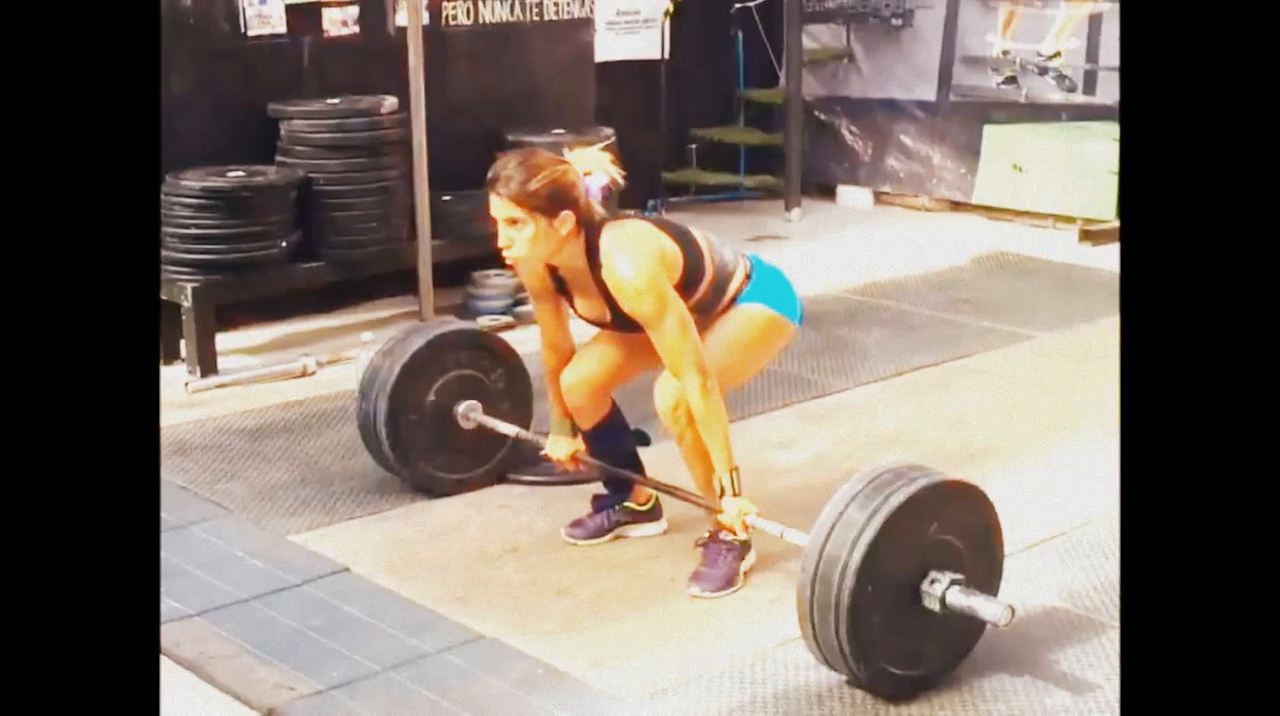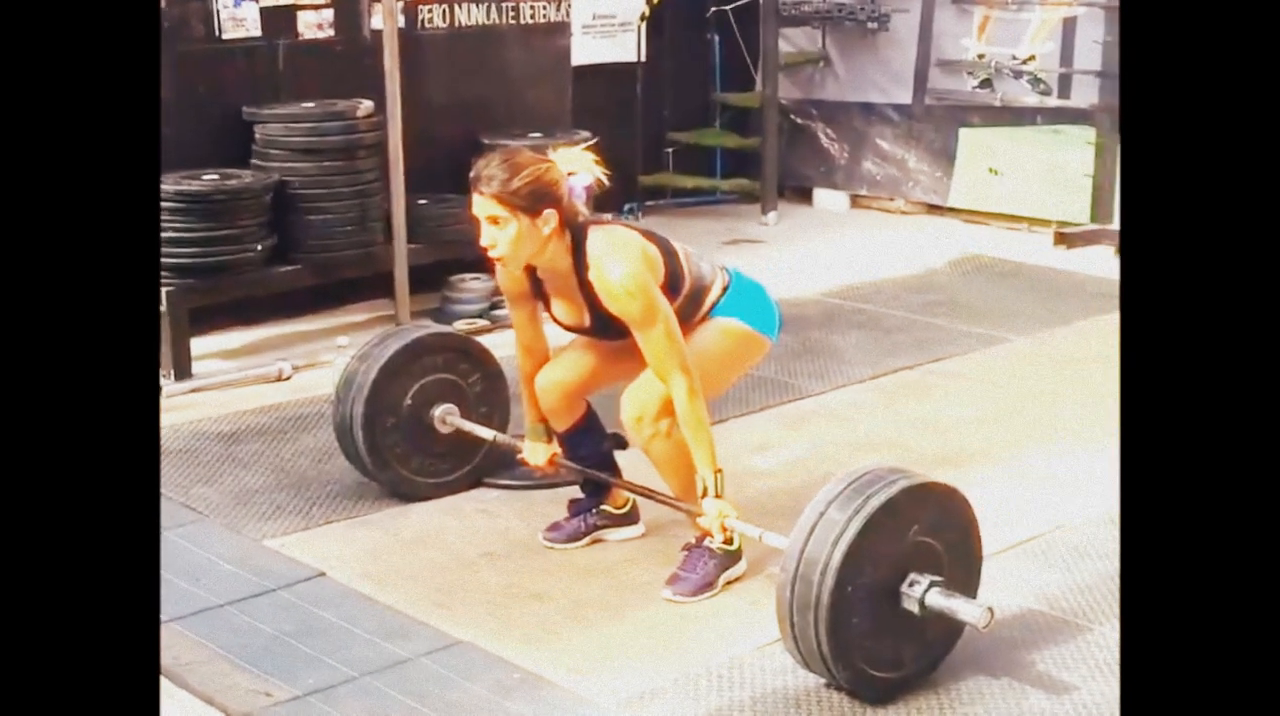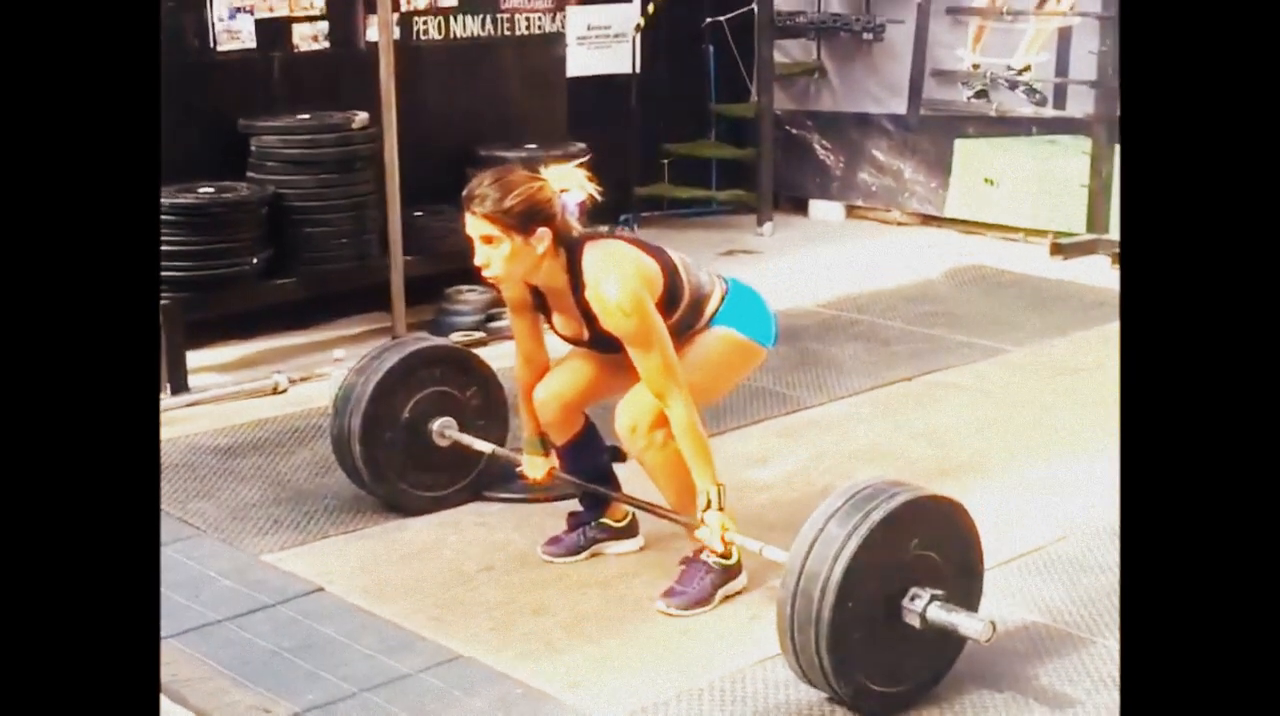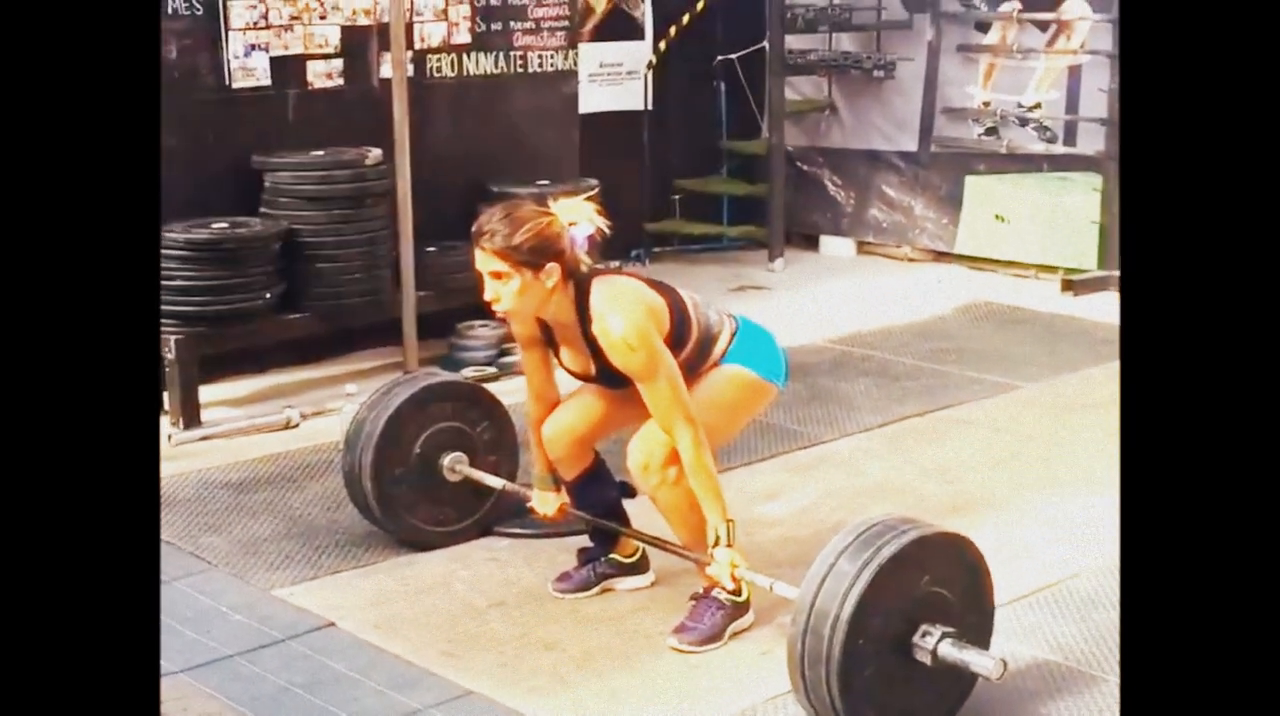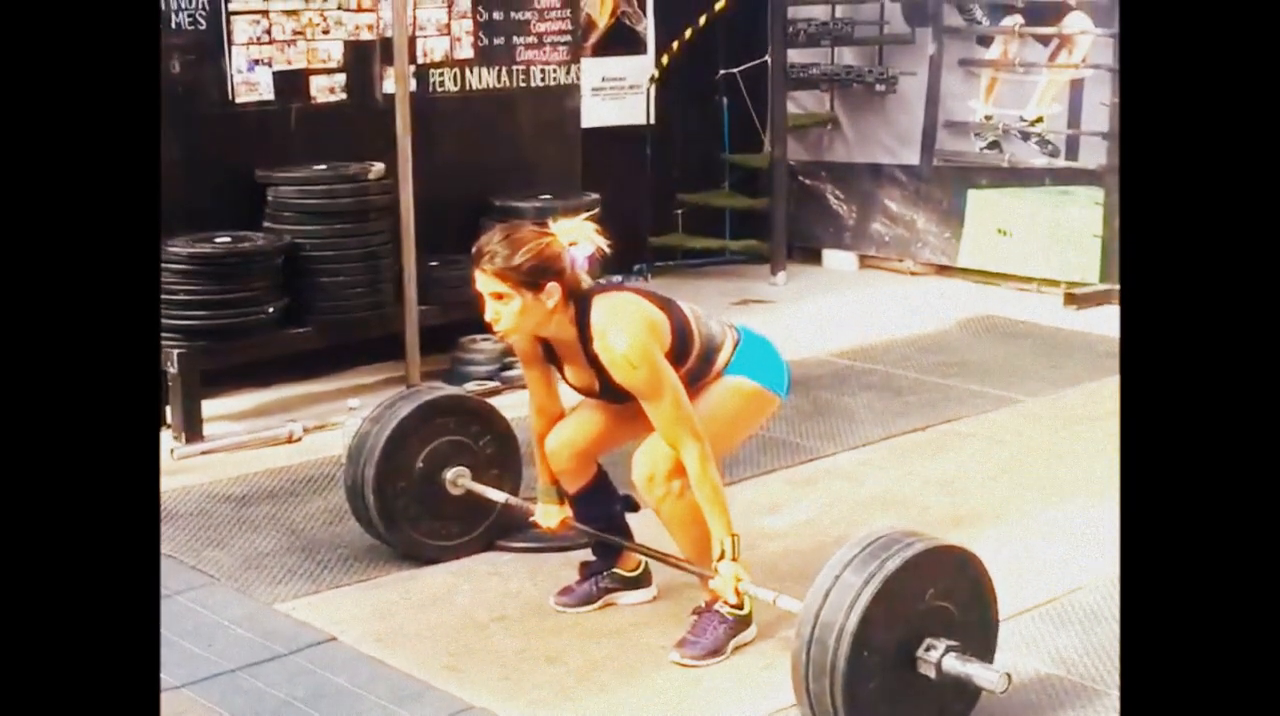
dt=1s
person 1, frame 1
left shoulder: (627, 266)
right shoulder: (536, 261)
left elbow: (696, 379)
right elbow: (556, 349)
left wrist: (730, 487)
right wrist: (562, 428)
left hip: (755, 299)
right hip: (690, 303)
left knee: (674, 398)
right knee: (580, 382)
left ankle: (731, 531)
right ankle: (634, 502)
person 1, frame 2
left shoulder: (613, 269)
right shoulder: (516, 266)
left elbow: (681, 382)
right elbow: (531, 353)
left wrist: (711, 490)
right wrist: (536, 432)
left hip: (733, 311)
right hip: (668, 314)
left knee: (643, 409)
right knee: (554, 386)
left ankle: (717, 542)
right ankle: (612, 506)
person 1, frame 3
left shoulder: (609, 287)
right shoulder: (519, 277)
left elbow: (674, 399)
right elbow: (530, 366)
left wrist: (712, 502)
right wrist: (534, 447)
left hip: (730, 320)
right hip: (665, 323)
left knee: (637, 418)
right knee: (552, 398)
left ankle: (717, 555)
right ankle: (610, 519)
person 1, frame 4
left shoulder: (616, 322)
right shoulder: (528, 313)
left elbow: (685, 432)
right elbow: (541, 403)
left wrist: (721, 538)
right wrist: (545, 483)
left hip: (740, 358)
right hip: (674, 360)
left knee: (649, 456)
right knee: (561, 434)
left ankle: (726, 591)
right ankle: (620, 554)
person 1, frame 5
left shoulder: (618, 338)
right shoulder: (528, 329)
left elbow: (691, 446)
right elbow: (545, 416)
left wrist: (726, 551)
right wrist: (549, 495)
left hip: (743, 368)
right hip: (677, 371)
left knee: (654, 468)
right knee: (564, 447)
left ankle: (729, 606)
right ankle: (623, 568)
